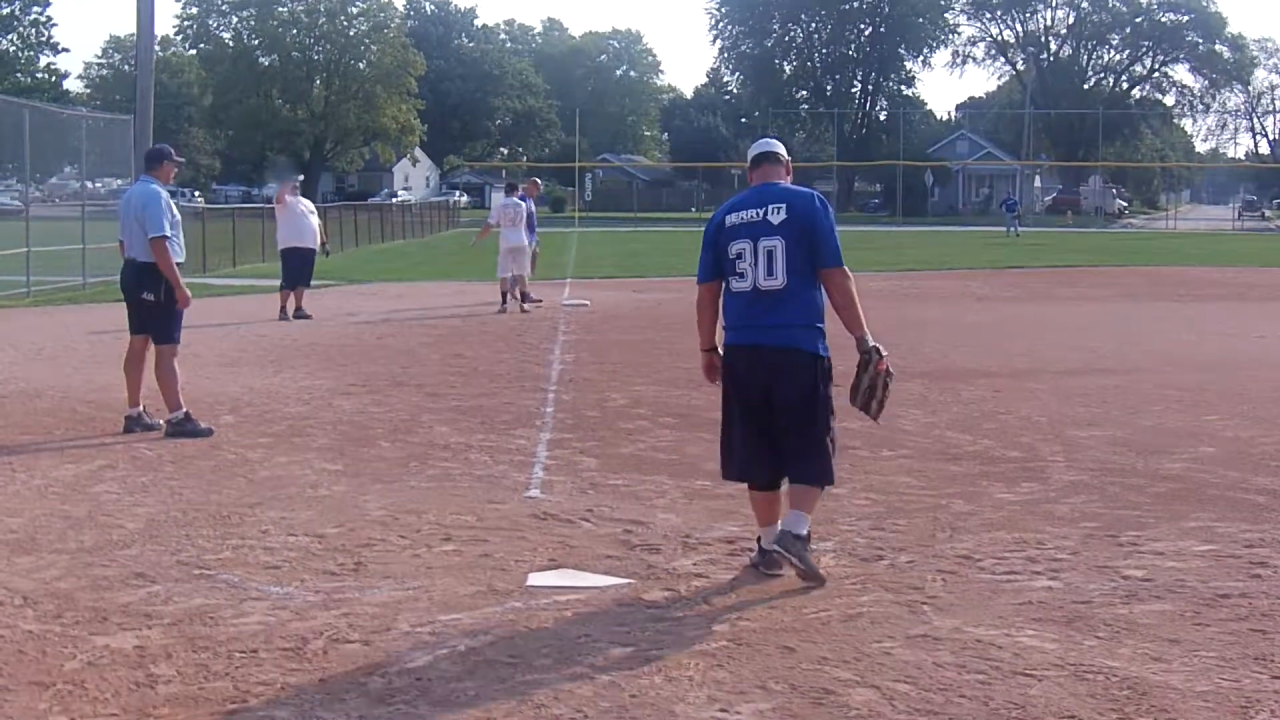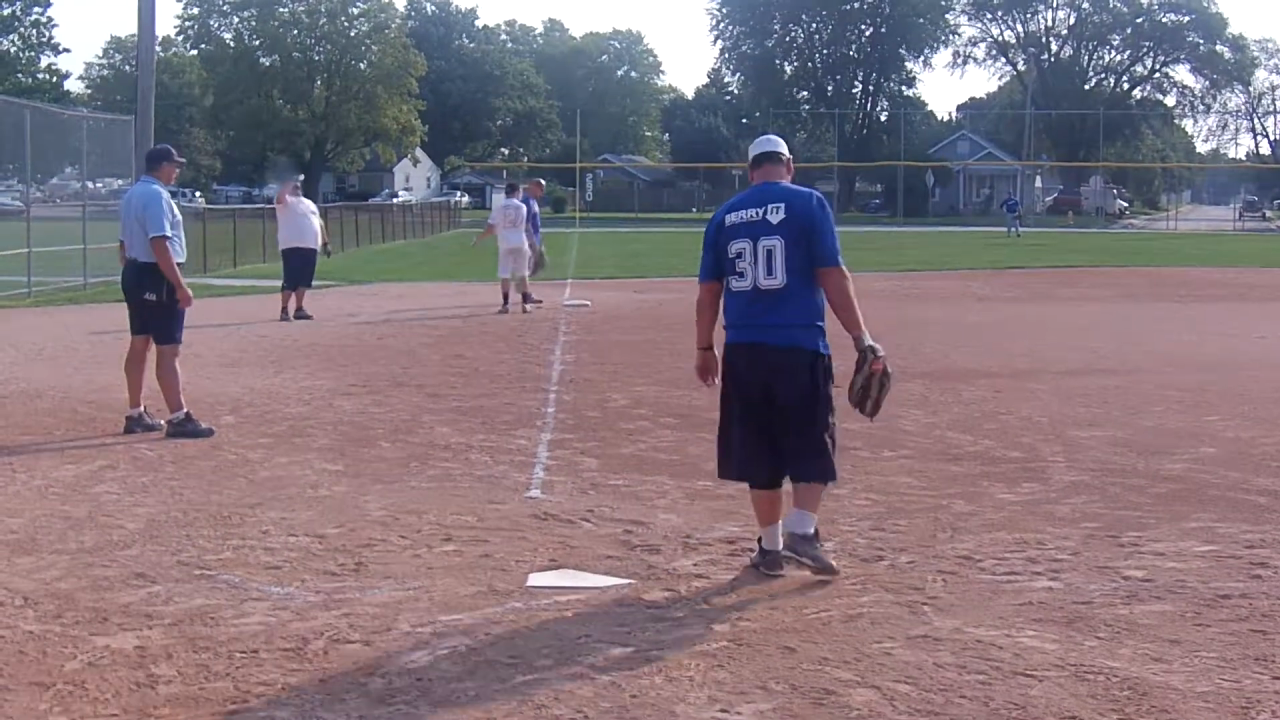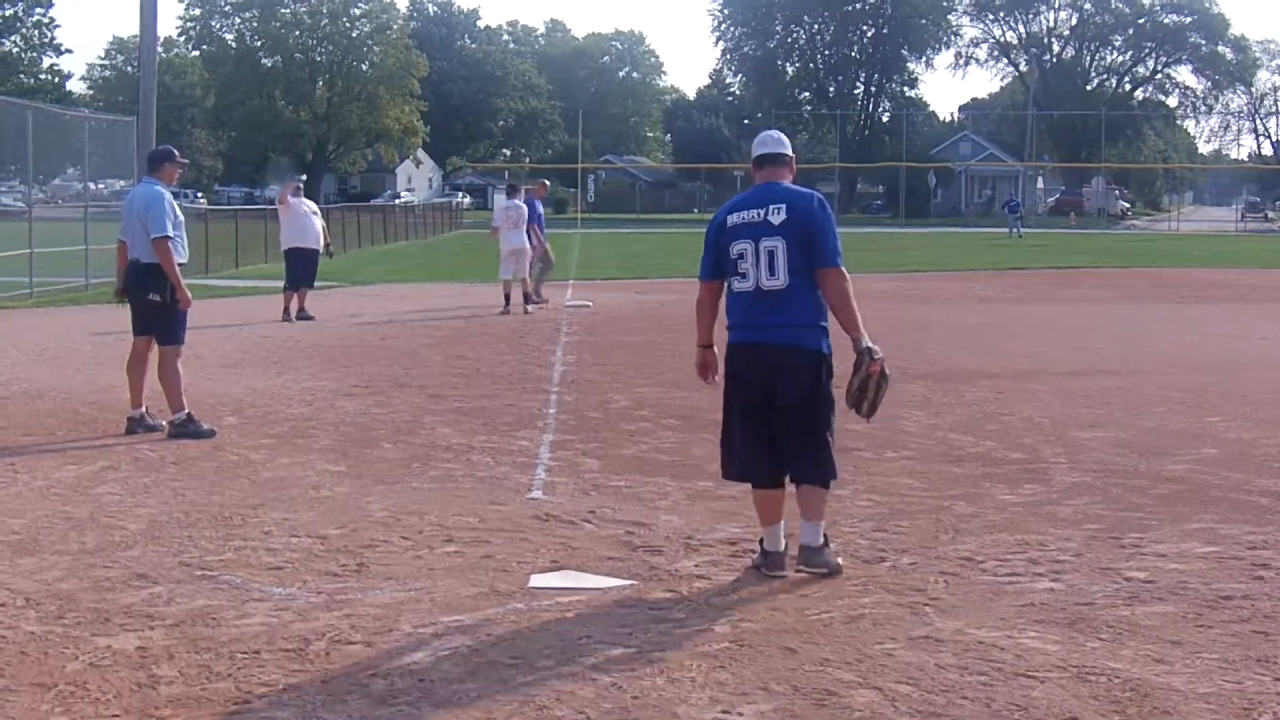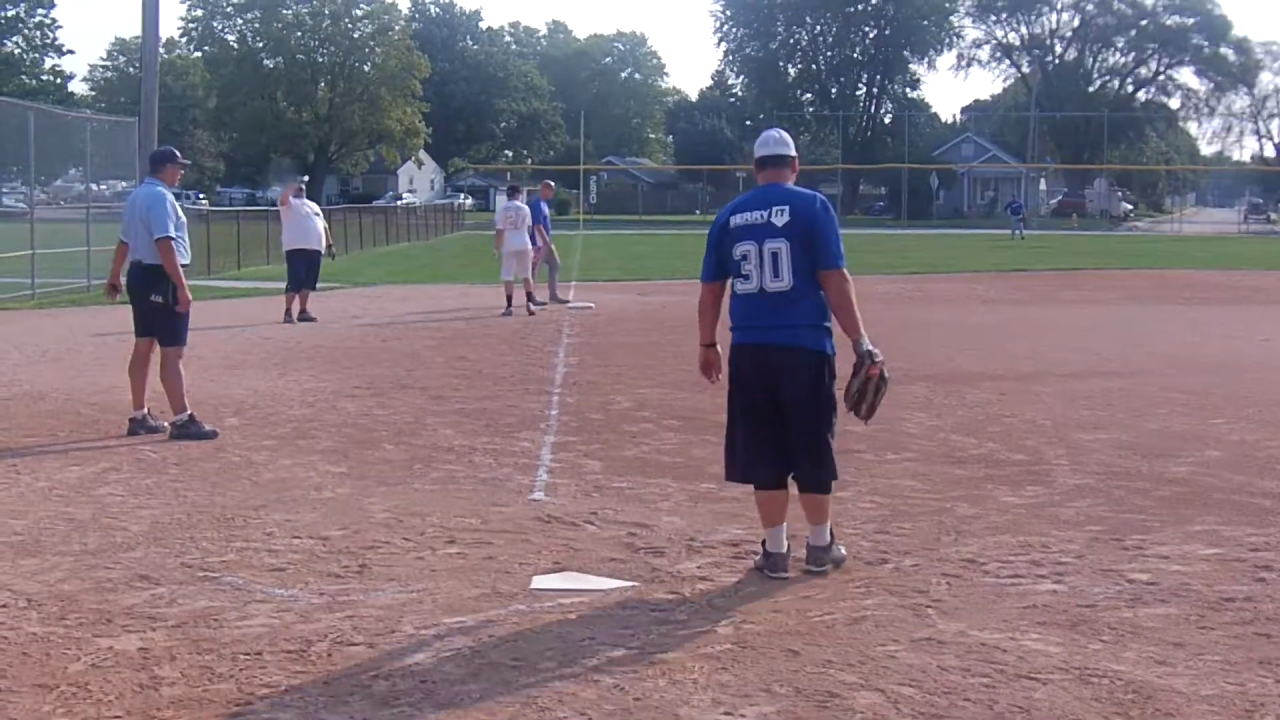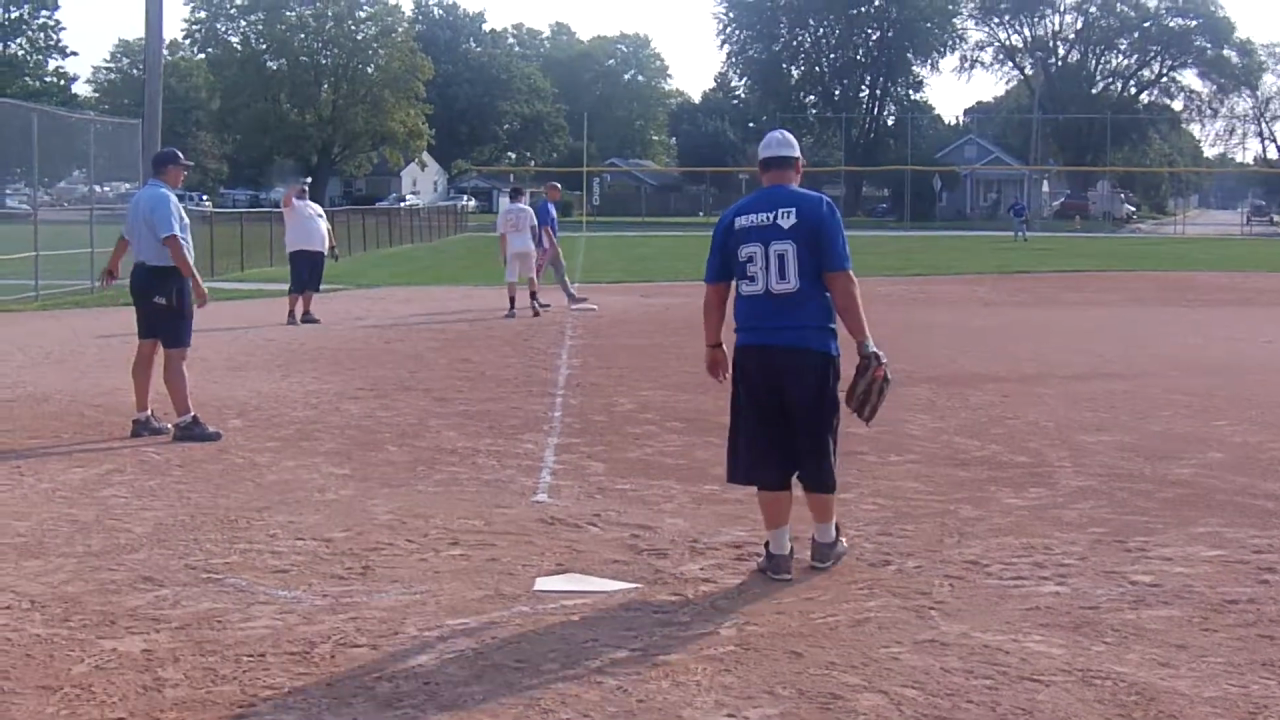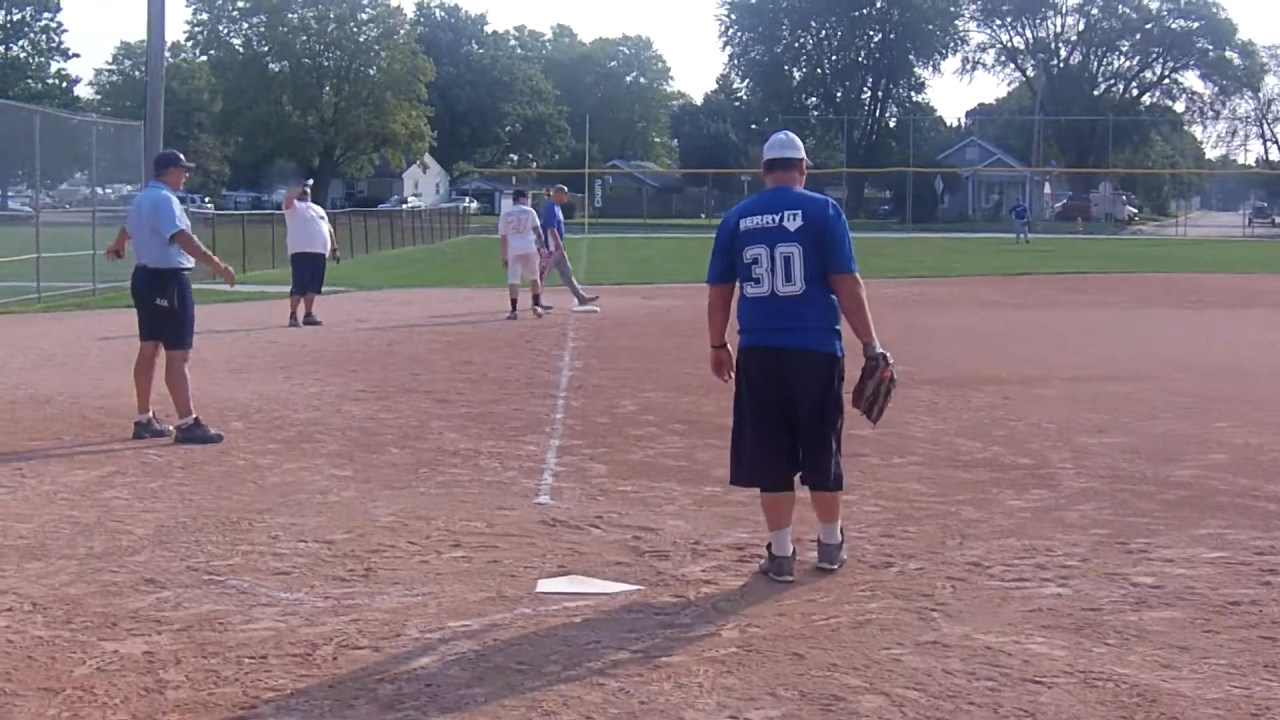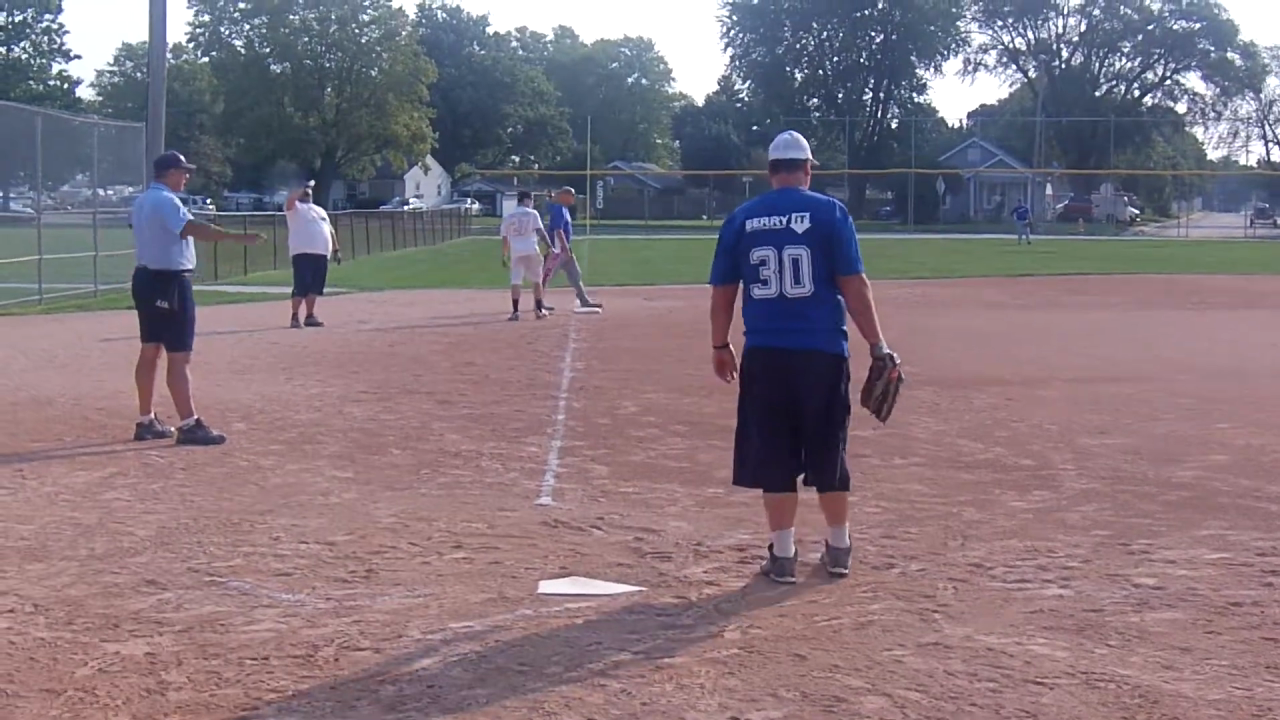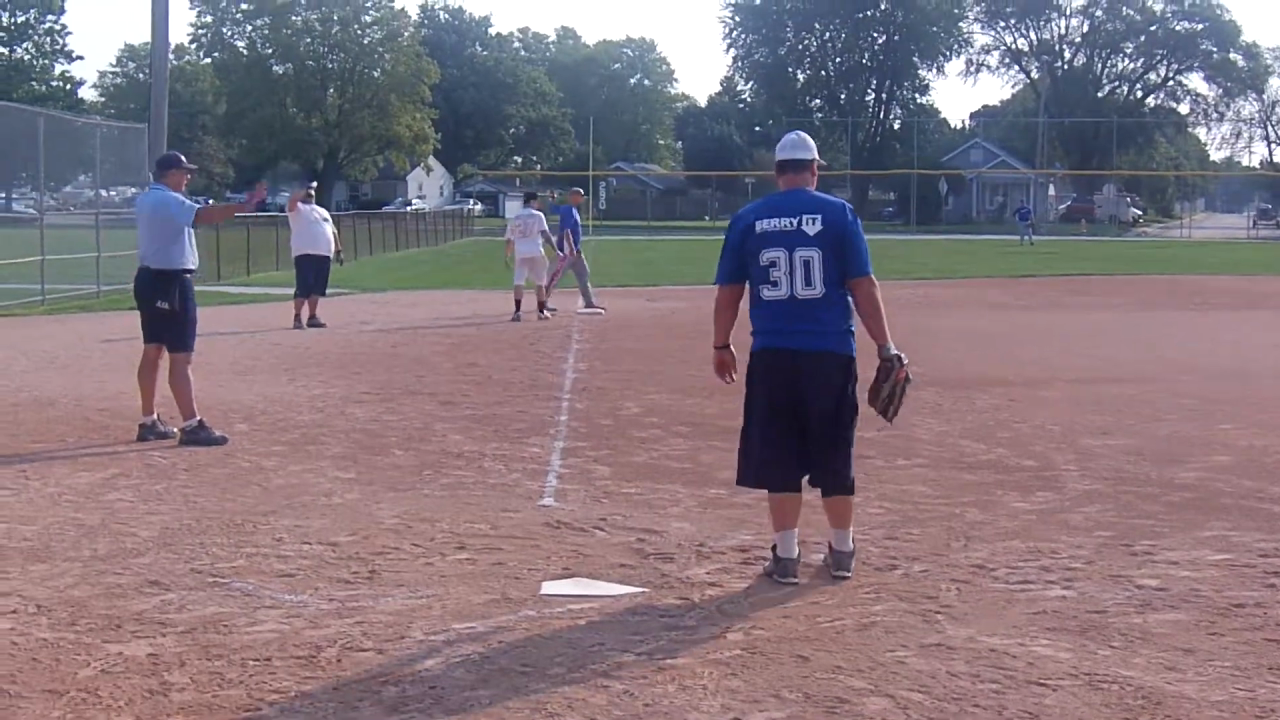
dt=0.1s
person 1, frame 1
left shoulder: (724, 216)
right shoulder: (809, 203)
left elbow: (707, 292)
right elbow: (835, 277)
left wrist: (708, 348)
right wrist: (862, 338)
left hip: (743, 350)
right hip: (799, 348)
left knee: (758, 451)
right knee: (809, 449)
left ankle: (770, 545)
right ankle: (794, 534)
person 1, frame 2
left shoulder: (725, 215)
right shoulder: (808, 203)
left elbow: (708, 291)
right elbow: (833, 276)
left wrist: (704, 348)
right wrist: (860, 337)
left hip: (743, 349)
right hip: (799, 346)
left knee: (760, 451)
right knee: (810, 447)
left ankle: (771, 548)
right ankle: (801, 534)
person 1, frame 3
left shoulder: (726, 215)
right shoulder: (809, 204)
left elbow: (708, 290)
right elbow: (832, 277)
left wrist: (704, 346)
right wrist: (859, 339)
left hip: (745, 349)
right hip: (802, 347)
left knee: (761, 452)
right knee: (811, 447)
left ankle: (772, 549)
right ankle: (813, 543)
person 1, frame 4
left shoulder: (729, 216)
right shoulder: (812, 205)
left elbow: (710, 290)
right elbow: (835, 280)
left wrist: (707, 345)
right wrist: (859, 341)
left hip: (750, 350)
right hip: (805, 347)
left knee: (764, 455)
right knee: (814, 451)
left ankle: (776, 551)
right ankle: (819, 545)
person 1, frame 5
left shoulder: (733, 217)
right shoulder: (818, 207)
left elbow: (715, 291)
right elbow: (840, 282)
left wrist: (713, 345)
right wrist: (864, 343)
left hip: (754, 352)
right hip: (811, 349)
left knee: (768, 457)
right knee: (817, 451)
left ankle: (779, 553)
right ankle: (824, 542)
person 1, frame 6
left shoulder: (737, 219)
right shoulder: (823, 210)
left elbow: (719, 292)
right elbow: (846, 283)
left wrist: (717, 344)
right wrist: (870, 345)
left hip: (758, 353)
right hip: (816, 351)
left knee: (770, 458)
right knee: (823, 453)
left ankle: (780, 555)
right ankle: (831, 544)
person 1, frame 7
left shoulder: (741, 219)
right shoulder: (829, 211)
left elbow: (722, 292)
right elbow: (853, 285)
left wrist: (719, 345)
right wrist: (877, 345)
left hip: (763, 355)
right hip: (822, 352)
left knee: (774, 460)
right knee: (829, 454)
left ankle: (782, 556)
right ankle: (838, 548)
person 1, frame 8
left shoulder: (747, 219)
right shoulder: (839, 213)
left elbow: (728, 292)
right elbow: (862, 287)
left wrist: (721, 345)
right wrist: (886, 346)
left hip: (772, 356)
right hip: (829, 354)
left knee: (779, 461)
right knee: (834, 457)
left ankle: (786, 557)
right ankle: (842, 552)
person 2, frame 1
left shoulder: (131, 194)
right shoulder: (156, 195)
left elbow: (124, 242)
right elbow: (159, 246)
right wrist: (180, 286)
left hip: (133, 274)
right hip: (156, 277)
left knee: (138, 345)
right knee: (167, 349)
left ankle: (135, 414)
right ankle: (178, 418)
person 2, frame 2
left shoulder: (131, 195)
right shoulder: (157, 195)
left elbow: (124, 243)
right elbow: (160, 245)
left wrist: (129, 277)
right wrist: (181, 286)
left hip: (135, 274)
right hip: (157, 277)
left knee: (139, 345)
right knee: (168, 350)
left ankle: (136, 415)
right ankle: (179, 419)
person 2, frame 3
left shoulder: (134, 196)
right shoulder: (159, 196)
left elbow: (123, 244)
right elbow: (161, 246)
left wrist: (122, 281)
right wrist: (180, 287)
left hip: (137, 275)
right hip: (159, 278)
left knee: (141, 346)
right knee: (171, 351)
left ankle: (137, 415)
right ankle: (181, 419)
person 2, frame 4
left shoulder: (136, 197)
right shoulder: (161, 197)
left elbow: (124, 241)
right elbow: (165, 245)
left wrist: (115, 276)
right wrist: (181, 287)
left hip: (139, 275)
right hip: (161, 279)
left knee: (143, 347)
right knee: (172, 352)
left ankle: (139, 416)
right ankle: (182, 420)
person 2, frame 5
left shoulder: (139, 198)
right shoulder: (164, 198)
left elbow: (126, 239)
right elbow: (173, 244)
left wrist: (111, 266)
right wrist: (196, 282)
left hip: (142, 277)
right hip: (167, 280)
left knee: (147, 349)
right knee: (176, 353)
left ankle: (143, 418)
right ankle: (185, 422)
person 2, frame 6
left shoulder: (141, 200)
right shoulder: (164, 200)
left elbow: (127, 231)
right elbow: (181, 236)
left wrist: (116, 249)
right wrist: (215, 263)
left hip: (143, 278)
right hip: (167, 282)
left knee: (148, 351)
right knee: (178, 355)
left ankle: (145, 420)
right ankle: (188, 424)
person 2, frame 7
left shoulder: (142, 201)
right shoulder: (165, 201)
right elbow: (192, 227)
right wrist: (238, 236)
left hip: (147, 281)
right hip: (170, 283)
left knee: (149, 352)
right knee: (179, 357)
left ankle: (146, 421)
right ankle: (190, 426)
person 2, frame 8
left shoulder: (146, 199)
right shoulder: (168, 201)
right elbow: (204, 215)
right wrist: (245, 205)
left hip: (147, 279)
right hip: (171, 283)
left knee: (152, 352)
right knee: (180, 357)
left ankle: (149, 422)
right ankle: (193, 426)
